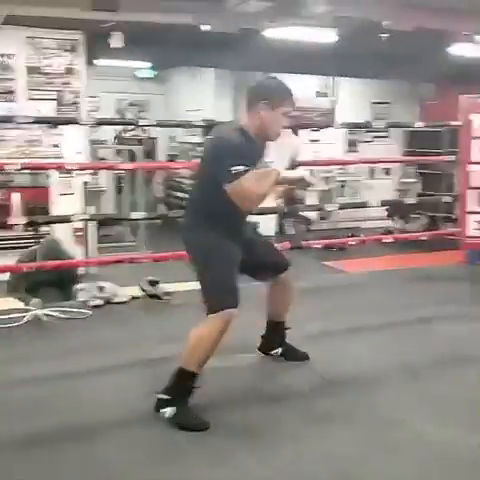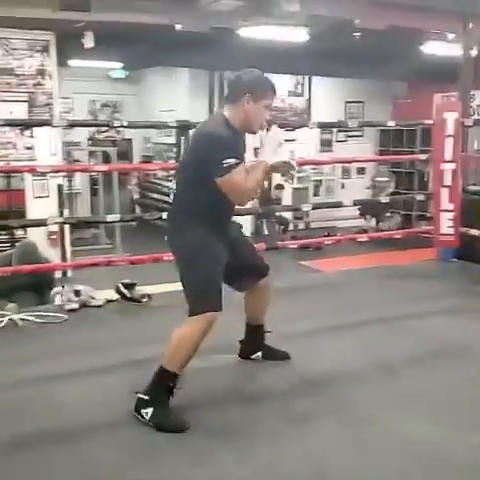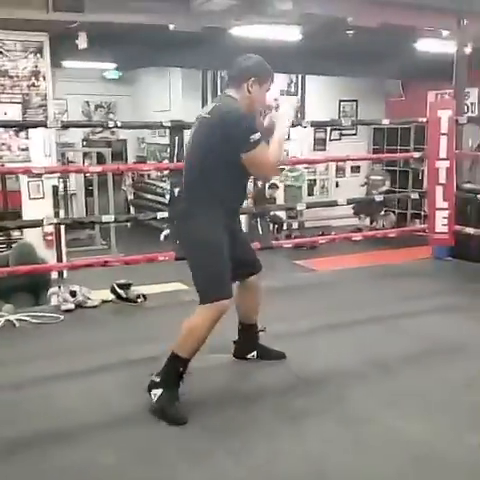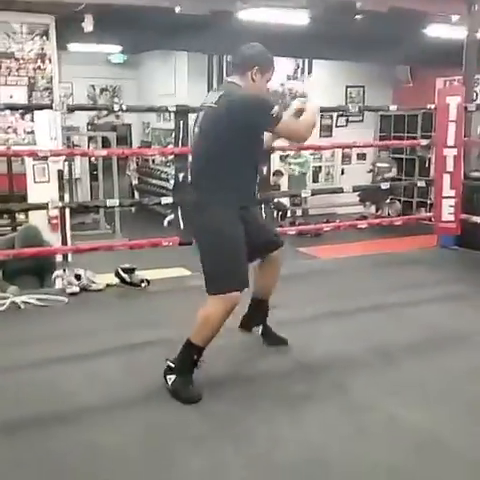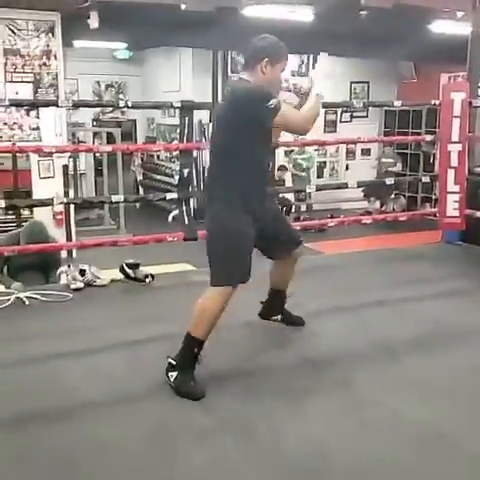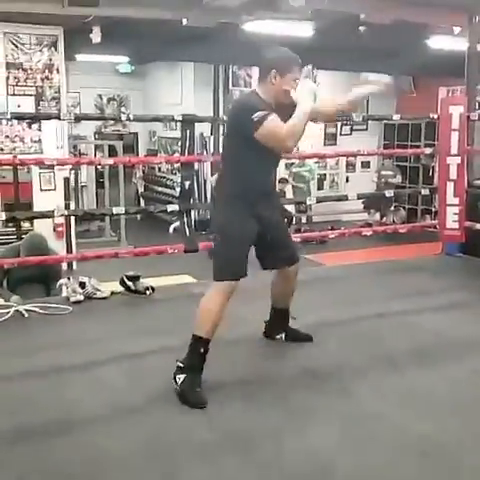
dt=0.1s
person 1, frame 1
left shoulder: (251, 139)
right shoulder: (229, 143)
right elbow: (250, 200)
left wrist: (290, 177)
right wrist: (281, 163)
left hip: (235, 228)
right hip: (208, 234)
left knee: (281, 274)
right knee: (223, 314)
left ankle: (273, 343)
right ankle: (172, 397)
person 1, frame 2
left shoulder: (231, 132)
right shoulder: (217, 137)
right elbow: (241, 193)
left wrist: (272, 165)
right wrist: (267, 154)
left hip: (219, 228)
right hip: (195, 233)
left knee: (259, 281)
right knee: (205, 315)
left ankle: (254, 346)
right ankle: (152, 399)
person 1, frame 3
left shoulder: (221, 111)
right shoulder: (235, 118)
right elbow: (266, 170)
left wrist: (269, 137)
right wrist: (283, 125)
left hip: (221, 217)
right hip: (201, 221)
left knee: (250, 278)
right knee: (217, 303)
left ankle: (248, 344)
right ankle: (164, 383)
person 1, frame 4
left shoulder: (220, 98)
right shoulder: (248, 102)
right elbow: (300, 132)
right wrist: (310, 104)
left hip: (235, 204)
right hip: (214, 210)
left knee: (270, 252)
right knee: (227, 294)
left ankle: (256, 319)
right ankle: (179, 369)
person 1, frame 5
left shoulder: (244, 92)
right shoulder: (251, 95)
left elbow: (268, 129)
right elbow: (301, 125)
right wrist: (316, 89)
left hip: (253, 197)
right hip: (230, 203)
left knee: (289, 250)
right knee: (225, 286)
left ankle: (273, 308)
right ankle: (180, 365)
person 1, frame 6
left shoulder: (278, 103)
right shoulder: (249, 105)
left elbow: (322, 111)
right elbow: (284, 142)
left wrist: (364, 92)
right wrist: (306, 101)
left hip: (263, 203)
right hip: (233, 207)
left knee: (289, 268)
right knee: (226, 284)
left ankle: (278, 327)
right ankle: (189, 368)
